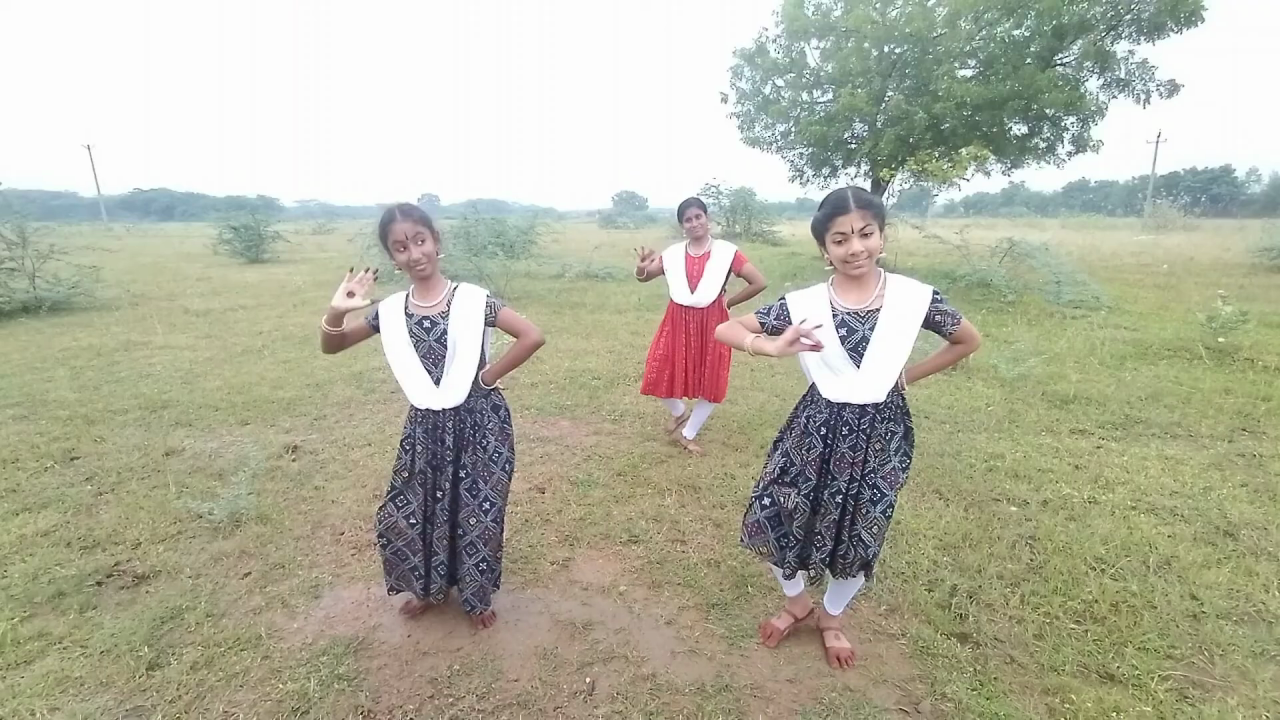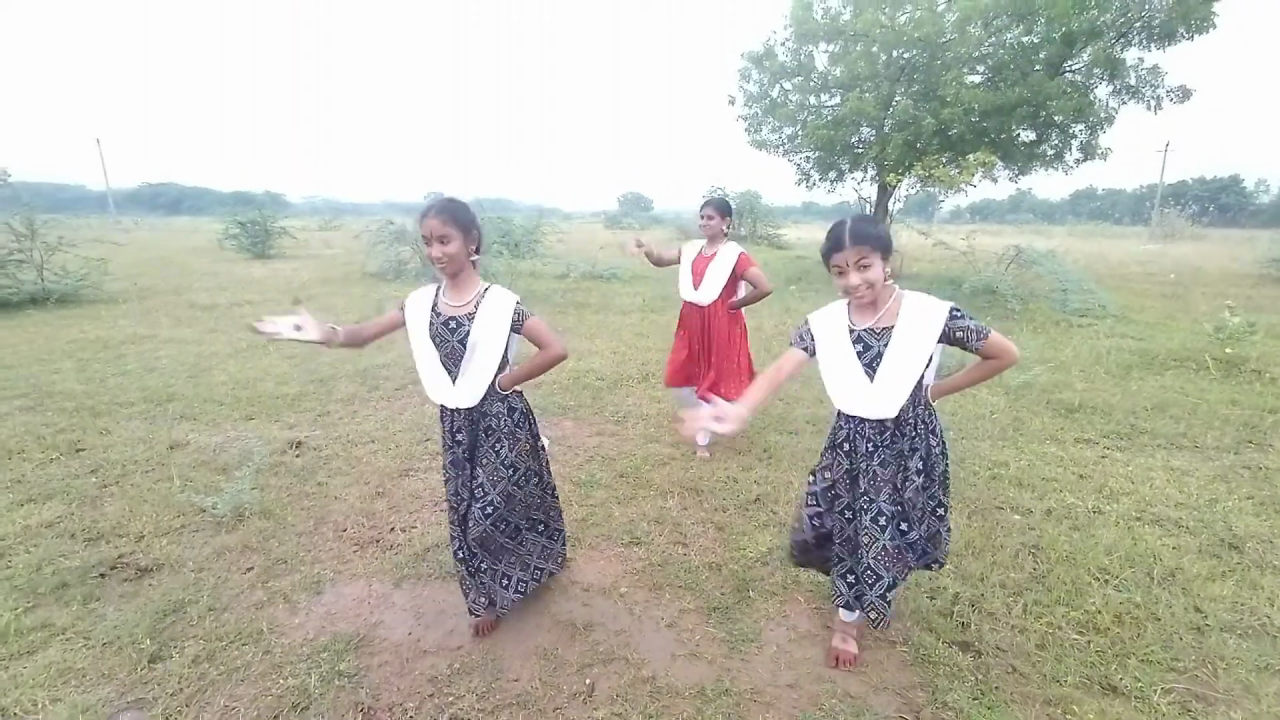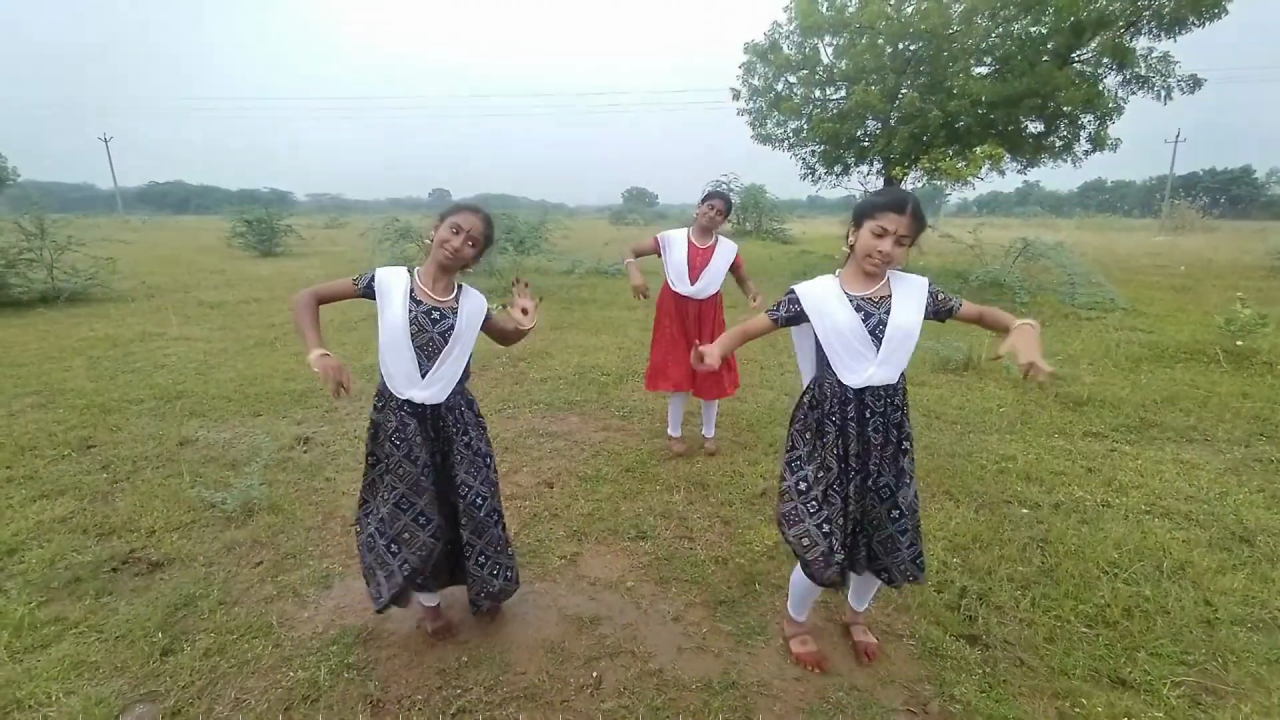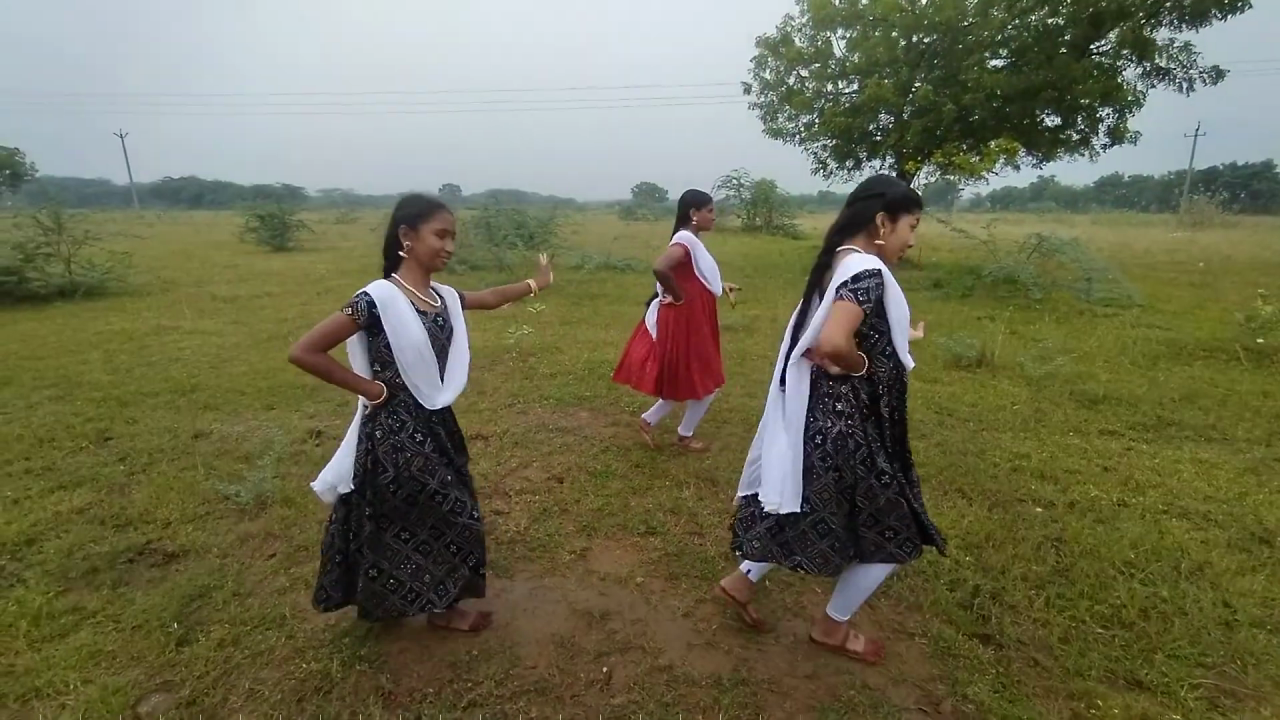
dt=0.7s
person 1, frame 1
left shoulder: (915, 297)
right shoulder: (802, 304)
left elbow: (967, 340)
right elbow: (726, 331)
left wrist: (909, 375)
right wrist: (775, 348)
left hip: (881, 431)
right hip: (819, 424)
left knee: (859, 530)
right knee: (782, 516)
left ankle: (830, 615)
right ankle: (795, 602)
person 1, frame 2
left shoulder: (933, 314)
right shoulder: (823, 322)
left elbow: (1005, 354)
right elbow: (780, 370)
left wrist: (937, 389)
right wrist: (737, 411)
left hip: (906, 444)
right hip: (850, 440)
left knee: (881, 538)
right knee: (821, 532)
left ankle: (849, 619)
right ankle: (862, 596)
person 1, frame 3
left shoulder: (915, 291)
right shoulder: (813, 294)
left elbow: (981, 313)
right elbow: (745, 330)
left wrist: (1023, 332)
right wrist: (715, 352)
left hip: (885, 426)
right hip: (826, 425)
left knee: (884, 534)
right knee: (825, 543)
left ankle: (858, 614)
right ankle: (794, 621)
person 1, frame 4
left shoulder: (840, 264)
right shoulder: (867, 273)
right elbow: (833, 342)
left wrist: (896, 341)
right wrist: (859, 365)
left hip: (821, 418)
right hip: (844, 426)
left knee: (814, 516)
right knee: (895, 531)
left ankle: (742, 579)
right ankle: (833, 624)
person 2, frame 1
left shoulder: (473, 299)
right shoulder: (390, 311)
left elbow: (532, 336)
right elbow: (330, 341)
left wrist: (489, 377)
right wrist: (336, 314)
left hip: (478, 419)
right hip: (426, 425)
left knee: (478, 511)
right knee: (410, 512)
left ankle: (478, 595)
right ankle: (426, 588)
person 2, frame 2
left shoulder: (502, 303)
right shoulder: (422, 302)
left elbow: (556, 350)
right elbow: (363, 334)
left wrist: (506, 381)
right wrist: (324, 333)
left hip: (500, 420)
right hip: (456, 423)
left knee: (494, 510)
right knee: (468, 509)
left ankle: (491, 599)
right ankle: (490, 586)
person 2, frame 3
left shoulder: (473, 302)
right shoulder: (387, 281)
left elbow: (507, 337)
right elbow: (308, 297)
left wrist: (522, 324)
right wrist: (320, 354)
left hip: (454, 418)
right hip: (399, 417)
left knee: (473, 504)
right knee: (409, 512)
left ankle: (482, 590)
right ankle: (427, 599)
person 2, frame 4
left shoulder: (445, 298)
right shoulder: (378, 297)
left elbow: (489, 298)
right elbow: (304, 352)
left wrist: (532, 285)
right wrist: (370, 388)
left hip: (433, 424)
right hip: (397, 430)
left knee: (442, 514)
right knee: (454, 516)
right ankle: (441, 607)
person 3, frame 1
left shoulder: (727, 252)
right shoulder: (672, 253)
left elbow: (758, 283)
right elbow: (643, 277)
left wrist: (729, 301)
right wrist: (642, 267)
left hip: (710, 324)
right hip: (678, 323)
left knee: (709, 385)
right knee: (662, 378)
left ankle: (689, 434)
right ankle: (679, 412)
person 3, frame 2
left shoulder: (735, 255)
right shoulder: (691, 249)
left elbow: (764, 288)
right elbow: (660, 259)
left wrist: (735, 304)
right wrist: (647, 249)
left hip: (722, 324)
right hip: (691, 321)
left knee: (713, 383)
right knee: (681, 376)
left ankle: (703, 439)
person 3, frame 3
left shoulder: (728, 249)
right shoulder: (671, 239)
left elbow: (744, 279)
right elbow: (630, 252)
left wrist: (754, 296)
right wrist: (635, 277)
left hip: (707, 319)
right hip: (673, 316)
left knee: (711, 378)
right knee: (678, 377)
left ankle: (709, 433)
right ankle: (674, 433)
person 3, frame 4
left shoulder: (691, 242)
right shoulder: (685, 241)
right elbow: (659, 268)
left wrist: (722, 286)
right wrist: (678, 296)
left hip: (690, 322)
right hip: (685, 323)
left knee: (688, 382)
right knee: (704, 384)
left ankle: (648, 420)
right ankle: (685, 436)
